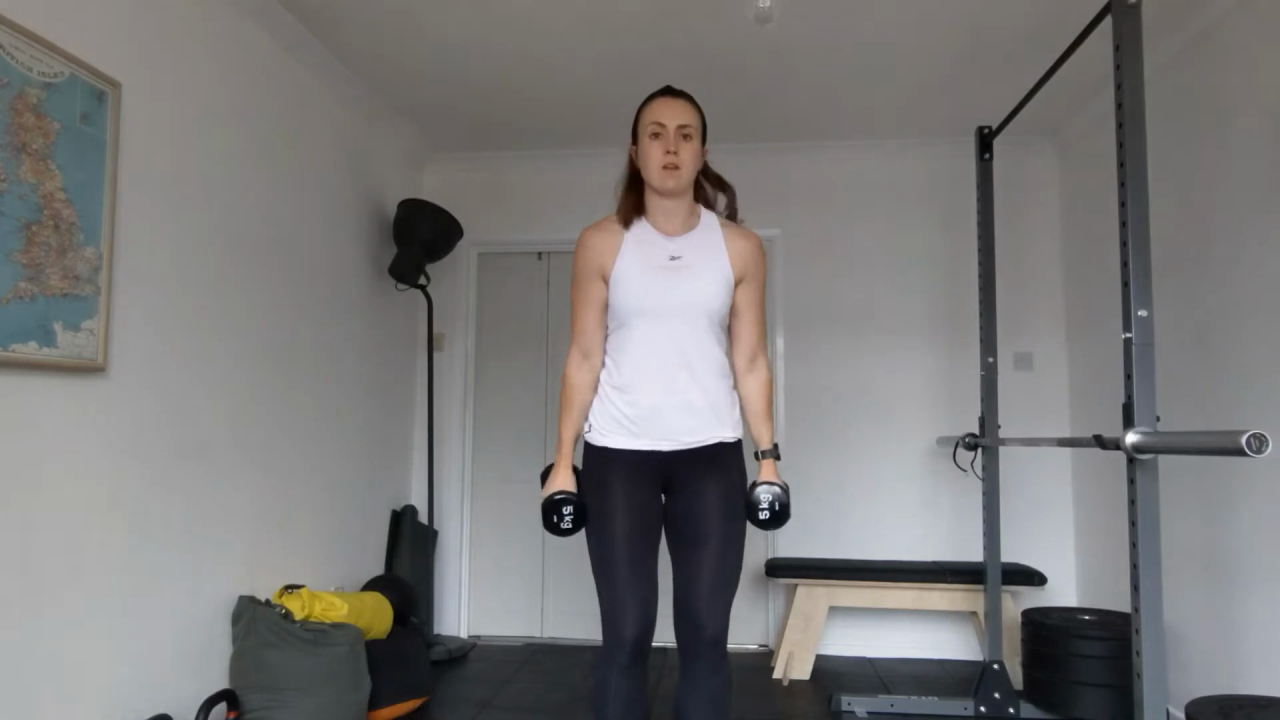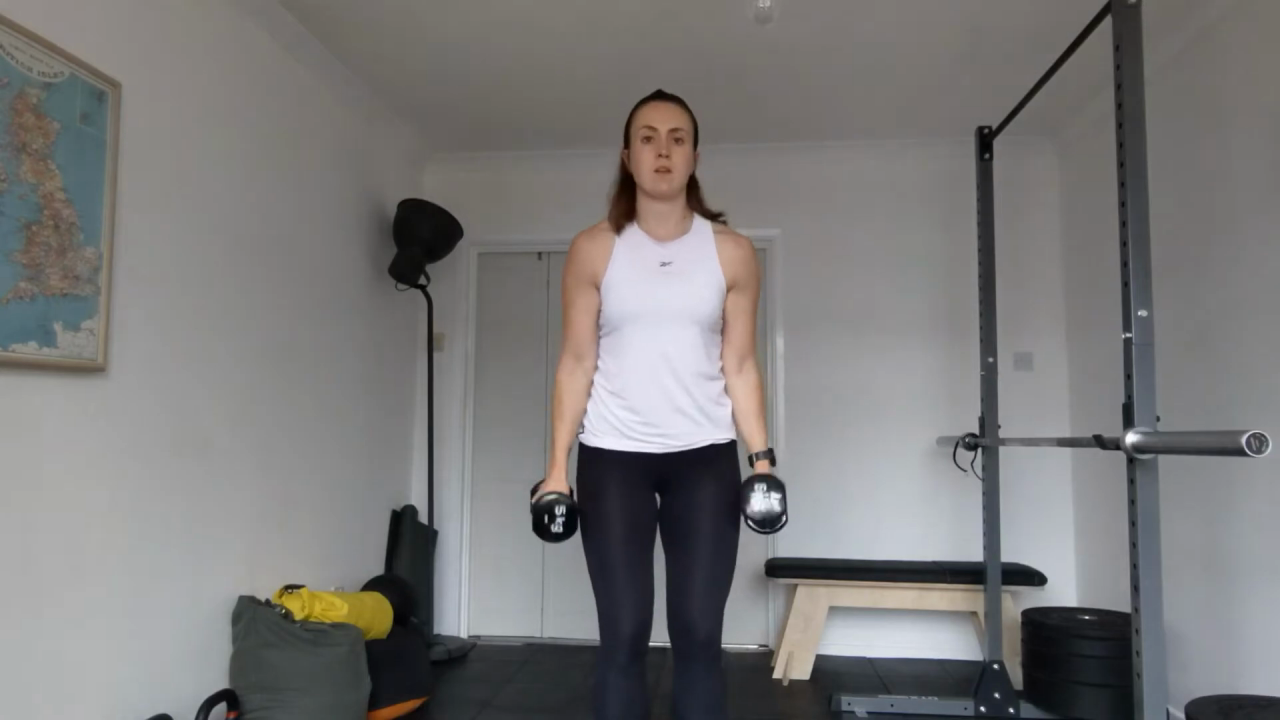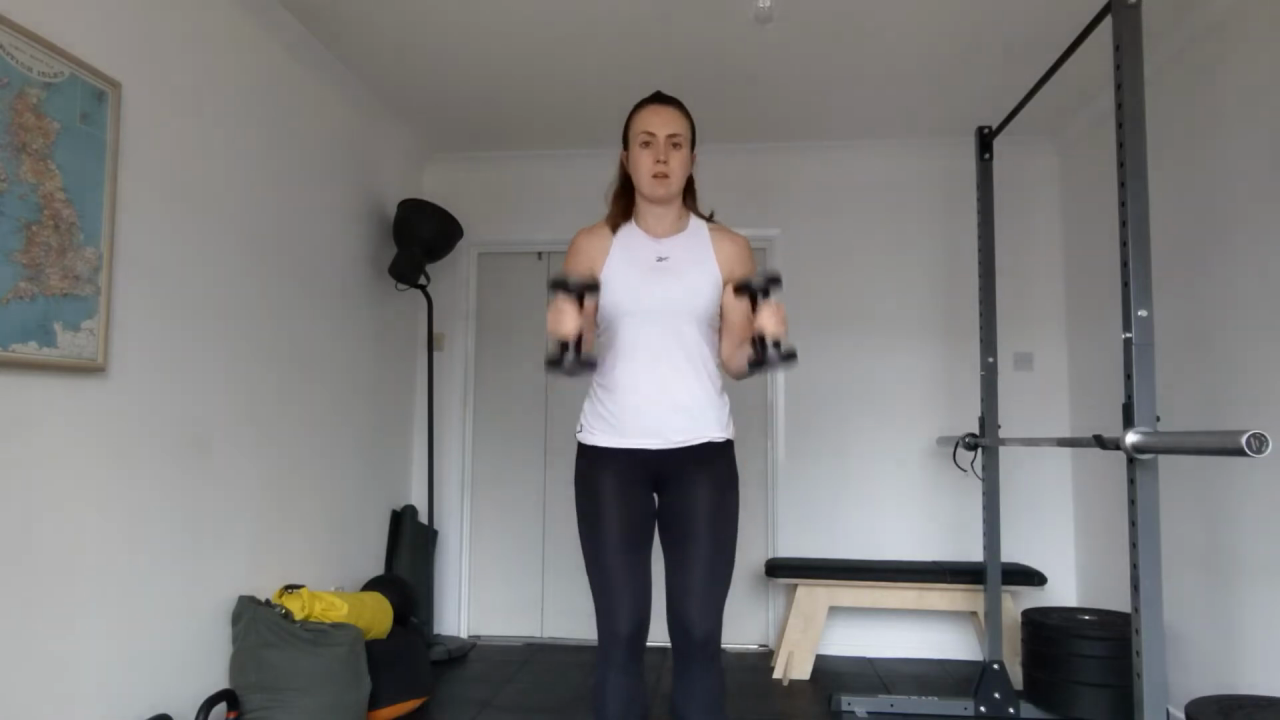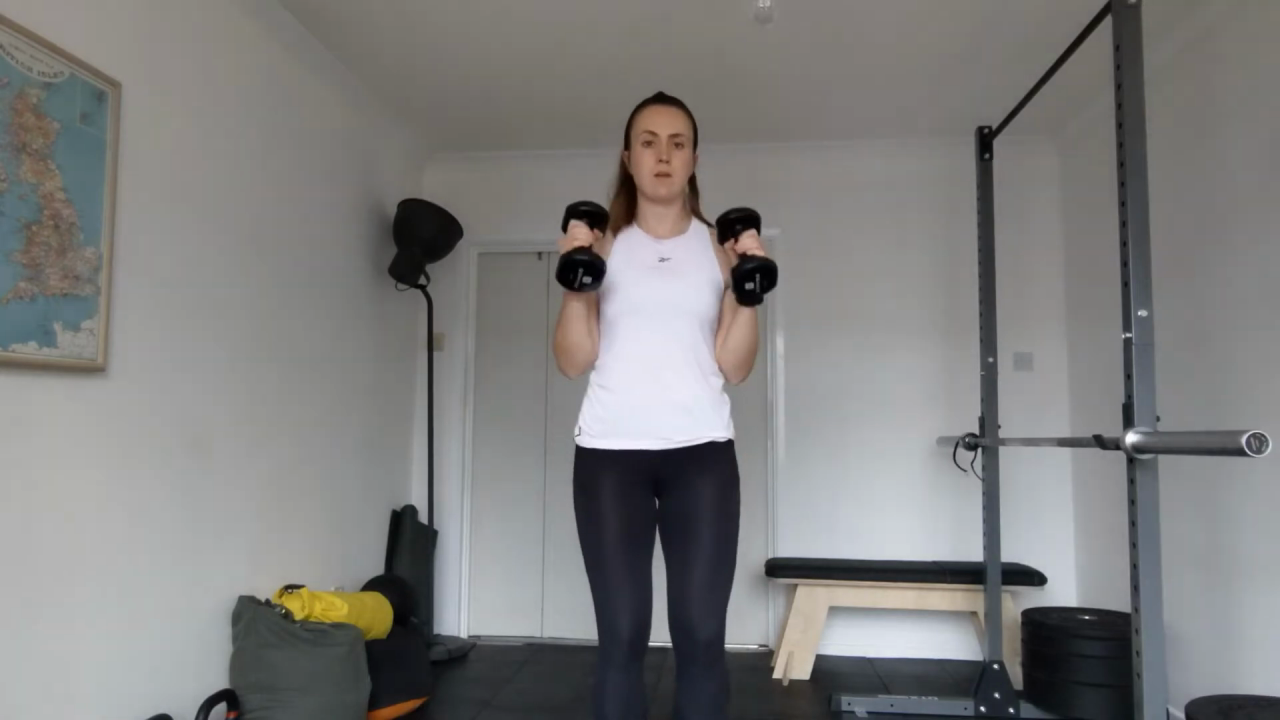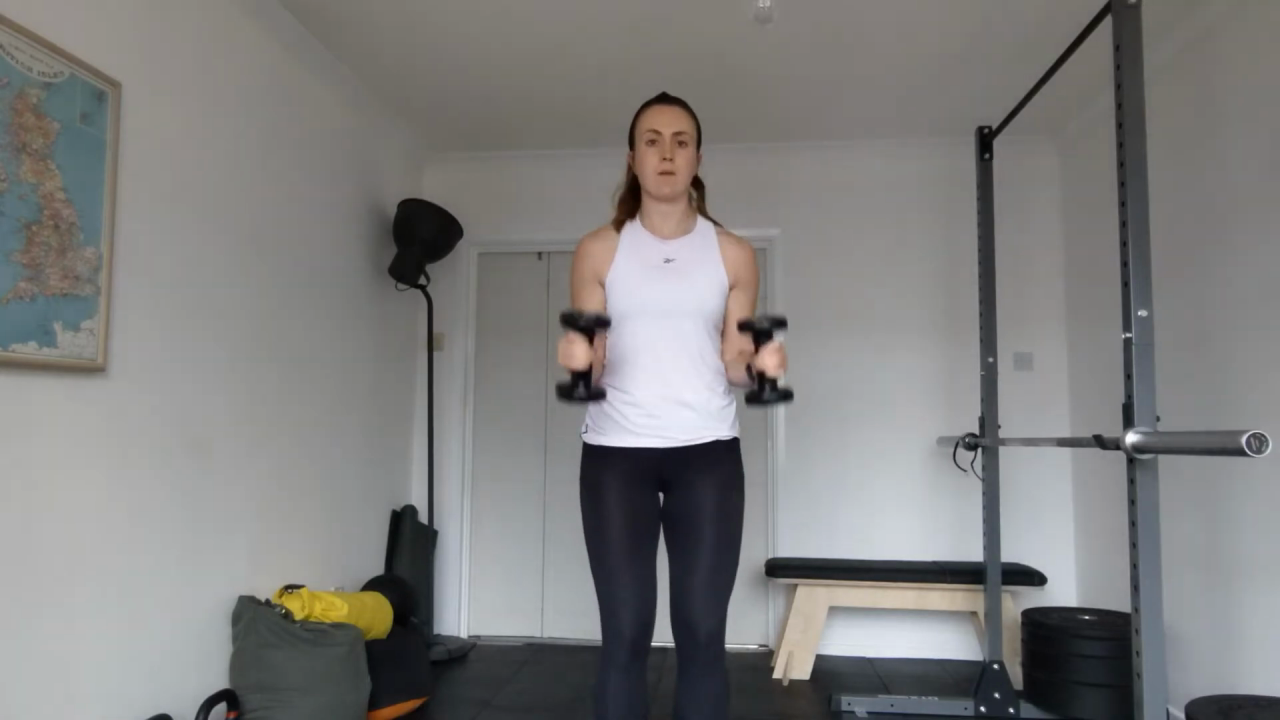
dt=0.3s
person 1, frame 1
left shoulder: (739, 246)
right shoulder: (600, 244)
left elbow: (750, 361)
right elbow: (583, 358)
left wrist: (768, 455)
right wrist: (562, 459)
left hip: (711, 457)
right hip: (618, 455)
left knee: (704, 633)
right knee: (626, 636)
person 1, frame 2
left shoulder: (731, 251)
right shoulder: (593, 249)
left elbow: (740, 365)
right elbow: (575, 363)
left wrist: (761, 458)
right wrist: (557, 465)
left hip: (704, 458)
right hip: (613, 458)
left knee: (698, 633)
right knee: (623, 635)
person 1, frame 3
left shoulder: (727, 247)
right shoulder: (593, 245)
left elbow: (733, 362)
right elbow: (578, 356)
left wrist: (760, 336)
right wrist: (566, 335)
left hip: (701, 452)
right hip: (611, 452)
left knee: (699, 632)
right knee: (621, 633)
person 1, frame 4
left shoulder: (723, 249)
right shoulder: (597, 244)
left elbow: (733, 366)
right elbow: (574, 361)
right wrist: (576, 281)
left hip: (701, 454)
right hip: (609, 454)
left knee: (701, 634)
right knee: (621, 635)
person 1, frame 5
left shoulder: (732, 253)
right shoulder: (599, 250)
left elbow: (733, 357)
right elbow: (586, 353)
left wrist: (759, 365)
right wrist: (575, 360)
left hip: (707, 453)
right hip: (616, 452)
left knee: (702, 632)
right knee: (625, 633)
